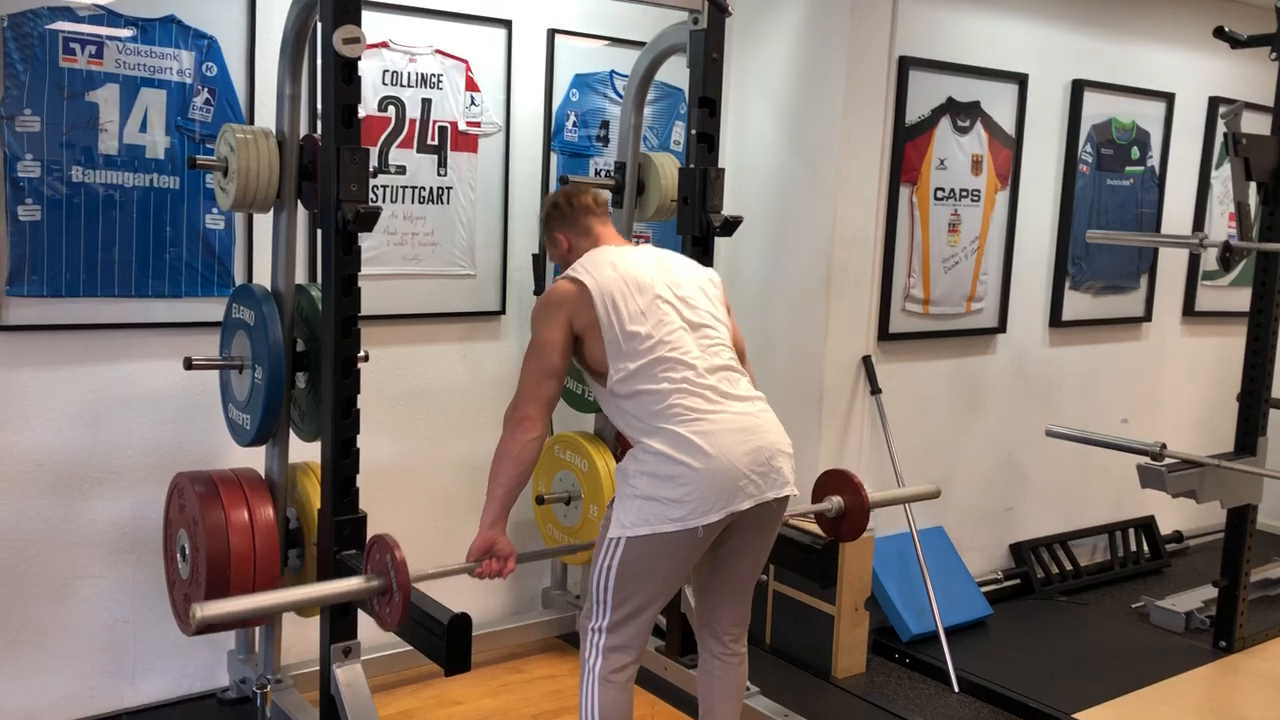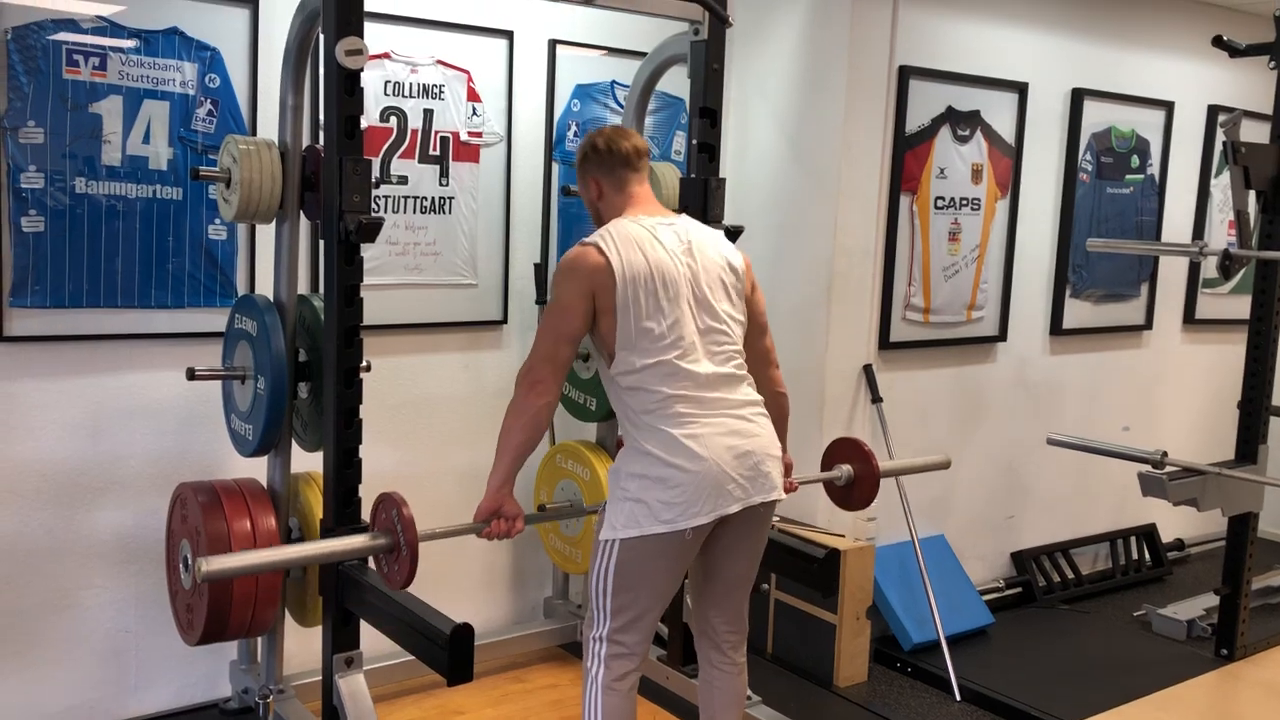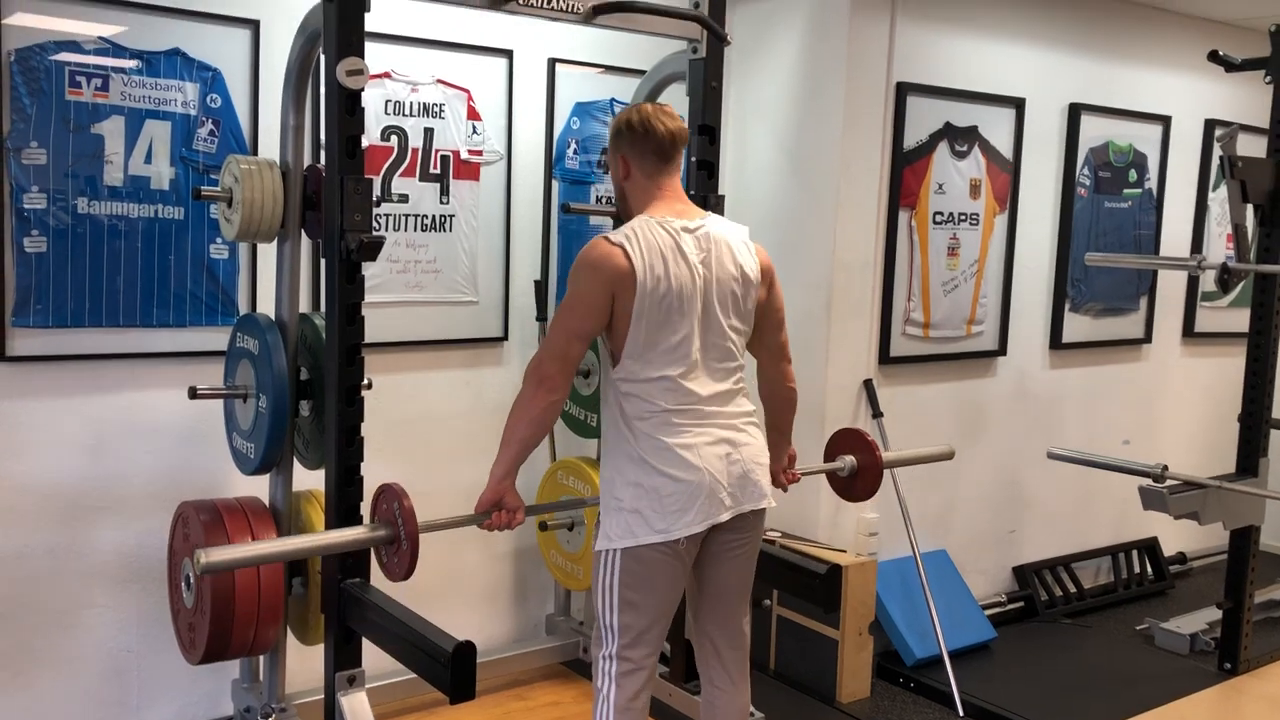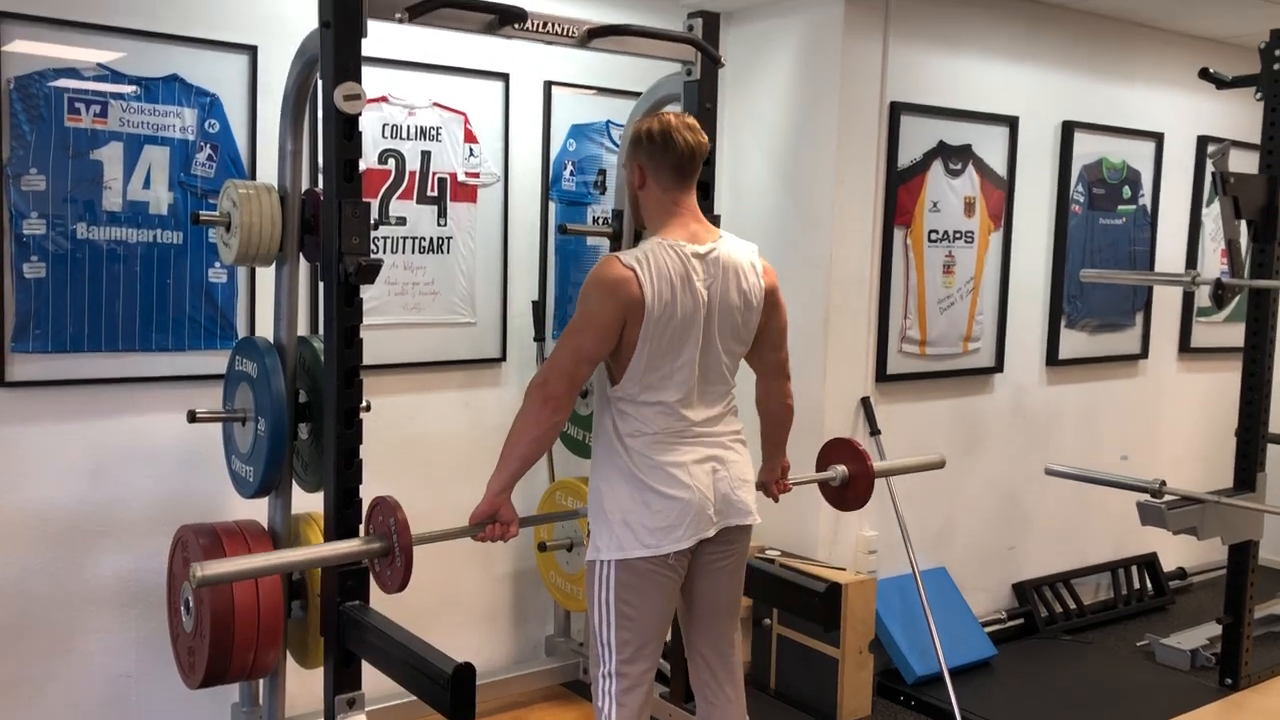
dt=0.3s
person 1, frame 1
left shoulder: (569, 291)
right shoulder: (695, 270)
left elbow: (528, 417)
left wrist: (492, 526)
left hip: (685, 473)
right hip: (769, 458)
left knee: (610, 643)
right knee: (726, 632)
person 1, frame 2
left shoulder: (592, 259)
right shoulder: (724, 248)
left elbow: (539, 382)
left wrist: (499, 488)
right wrist: (779, 453)
left hip: (672, 474)
right hip: (753, 462)
left knee: (614, 648)
right knee: (725, 636)
person 1, frame 3
left shoulder: (611, 256)
right shoulder: (747, 249)
left elbow: (549, 377)
right elbow: (778, 368)
left wrist: (501, 479)
right wrist: (780, 449)
left hip: (660, 488)
right hip: (742, 473)
left knee: (624, 665)
right knee: (727, 651)
person 1, frame 4
left shoulder: (623, 276)
right shoulder: (756, 271)
left elbow: (553, 393)
right elbow: (776, 383)
left wrist: (497, 492)
right wrist: (774, 461)
left hip: (646, 508)
right hip: (727, 493)
right knee: (720, 666)
